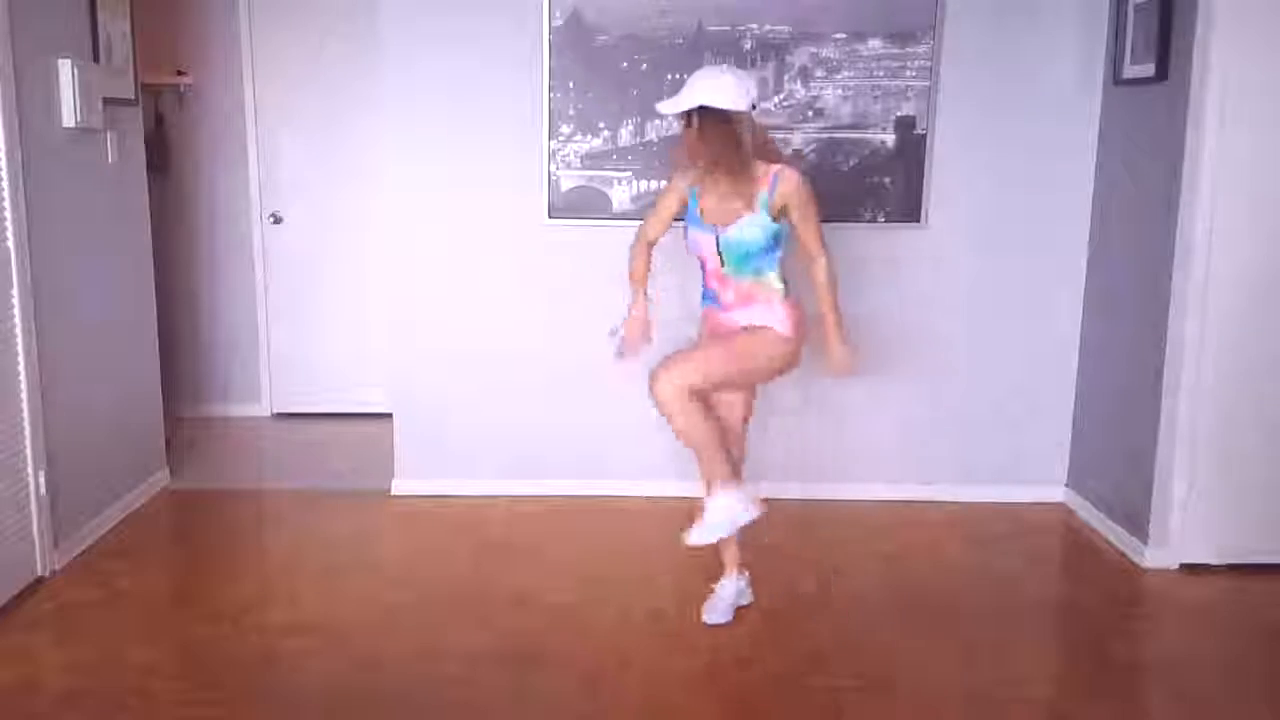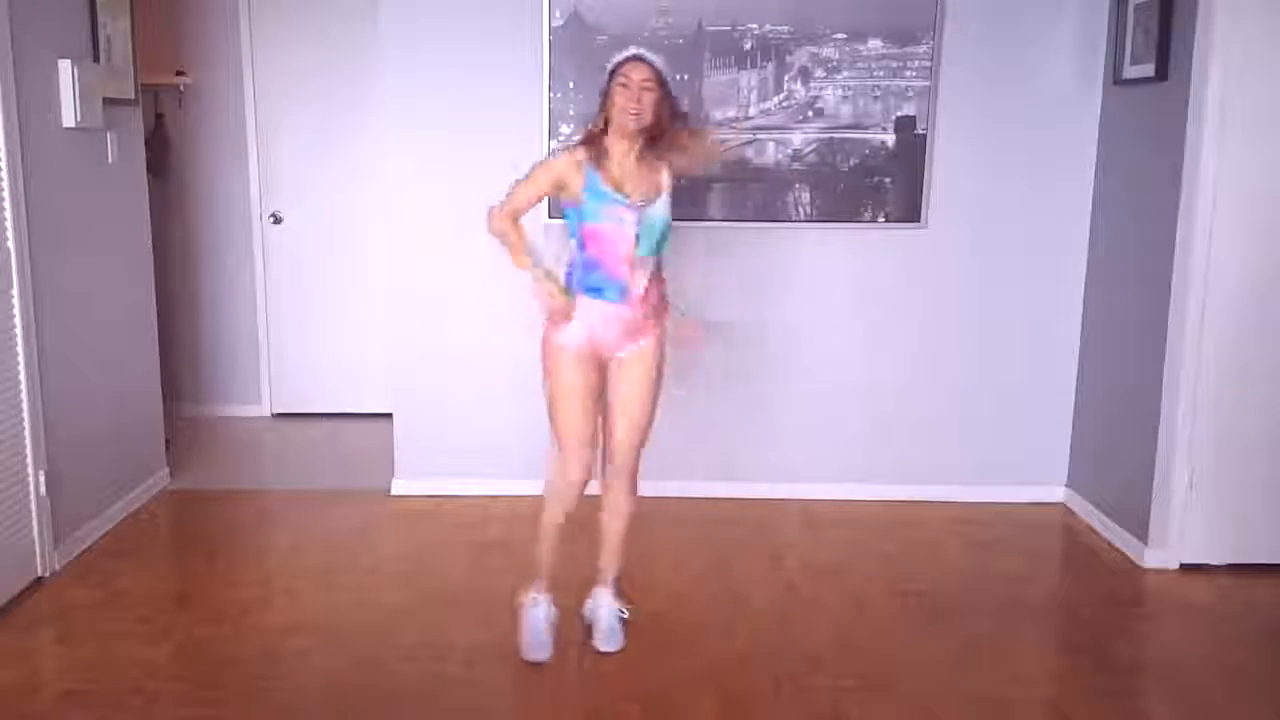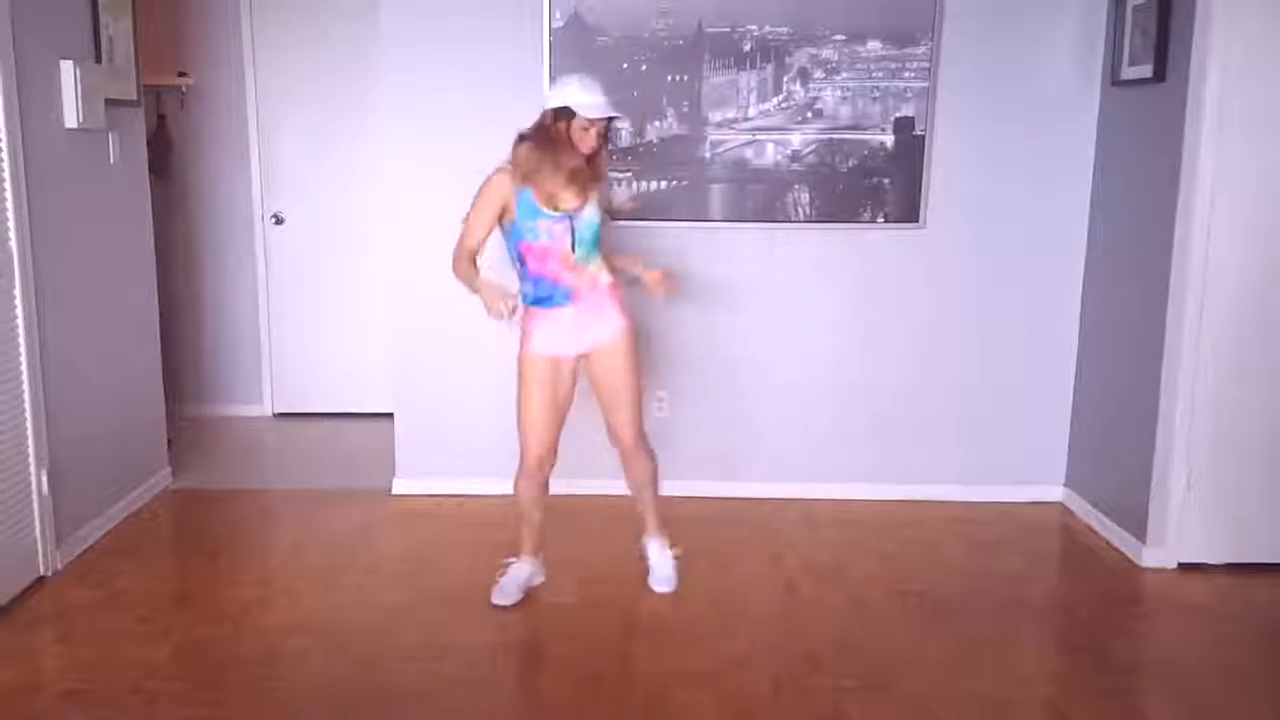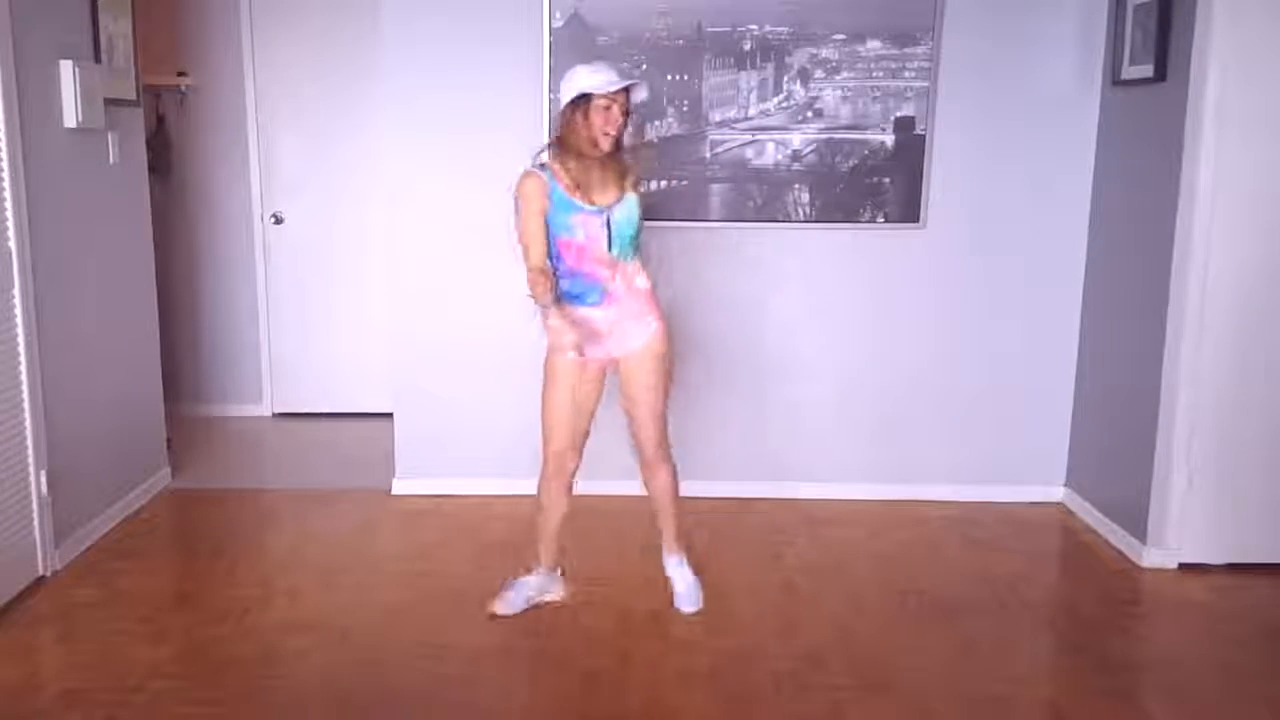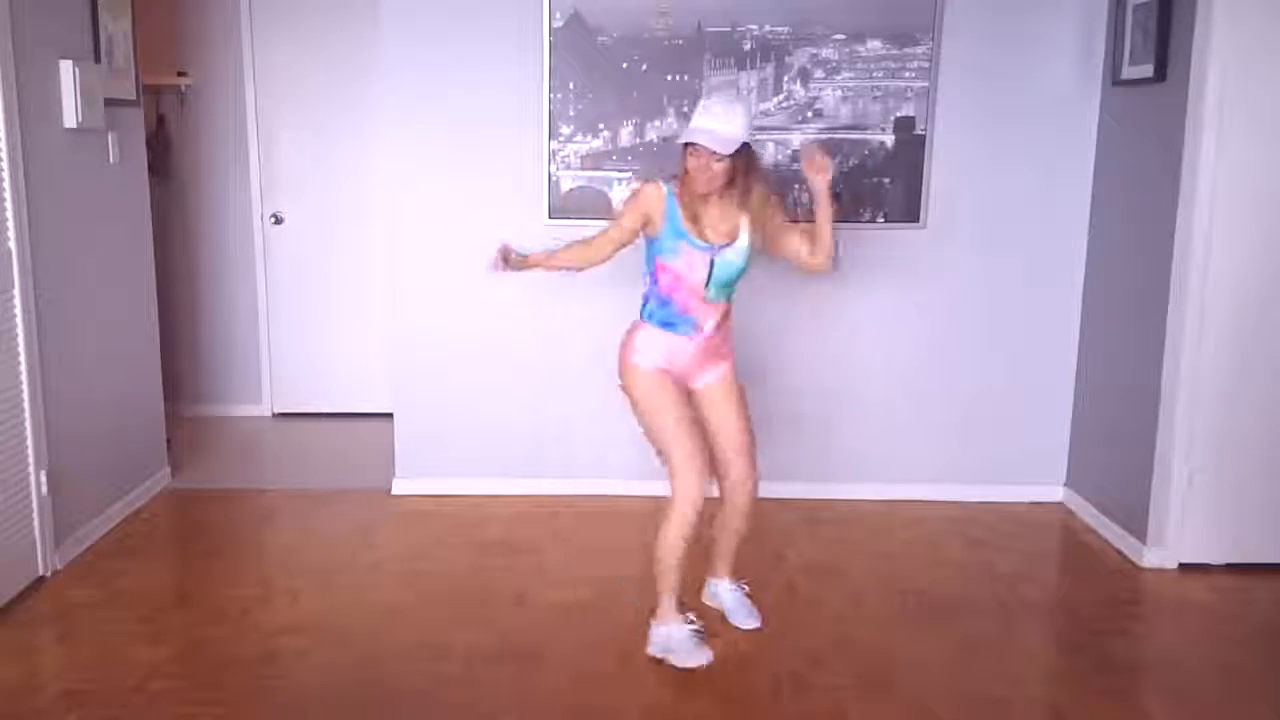
dt=1s
person 1, frame 1
left shoulder: (782, 184)
right shoulder: (689, 181)
left elbow: (818, 257)
right elbow: (645, 238)
left wrist: (834, 332)
right wrist: (637, 301)
left hip: (770, 328)
right hip: (717, 329)
left knee: (668, 382)
right knee: (720, 457)
left ankle: (728, 492)
right ankle: (733, 576)
person 1, frame 2
left shoulder: (666, 171)
right shoulder: (574, 164)
right elbow: (501, 215)
left wrist: (664, 308)
right wrist: (540, 278)
left hip: (637, 331)
right hip: (575, 326)
left knee: (622, 470)
right knee: (574, 467)
left ankle: (605, 594)
right ankle: (539, 595)
person 1, frame 3
left shoulder: (589, 182)
right shoulder: (506, 183)
right elbow: (463, 257)
left wrist: (636, 272)
right wrist: (483, 290)
left hip: (603, 318)
right hip: (544, 331)
left knee: (631, 440)
right knee: (537, 457)
left ankle: (654, 538)
right ankle: (527, 561)
person 1, frame 4
left shoulder: (620, 172)
right shoulder: (538, 183)
right elbow: (536, 268)
right wrist: (555, 313)
left hip: (638, 322)
right hip: (576, 332)
left knee: (653, 449)
right knee: (559, 460)
left ankle: (674, 558)
right ankle: (544, 574)
person 1, frame 5
left shoulder: (755, 210)
right shoulder: (656, 199)
left elbow: (819, 261)
right elbow: (597, 251)
left wrist: (821, 194)
right wrist: (526, 260)
left hip: (710, 361)
right hip: (651, 359)
left knee: (743, 484)
right knee: (692, 484)
left ankle: (721, 581)
right ankle: (668, 622)
